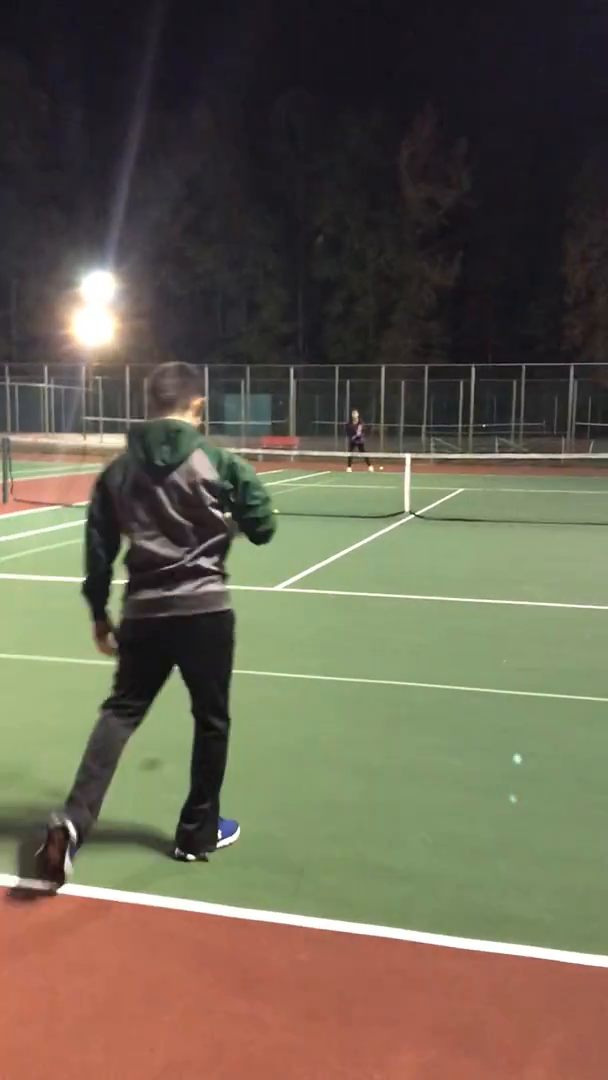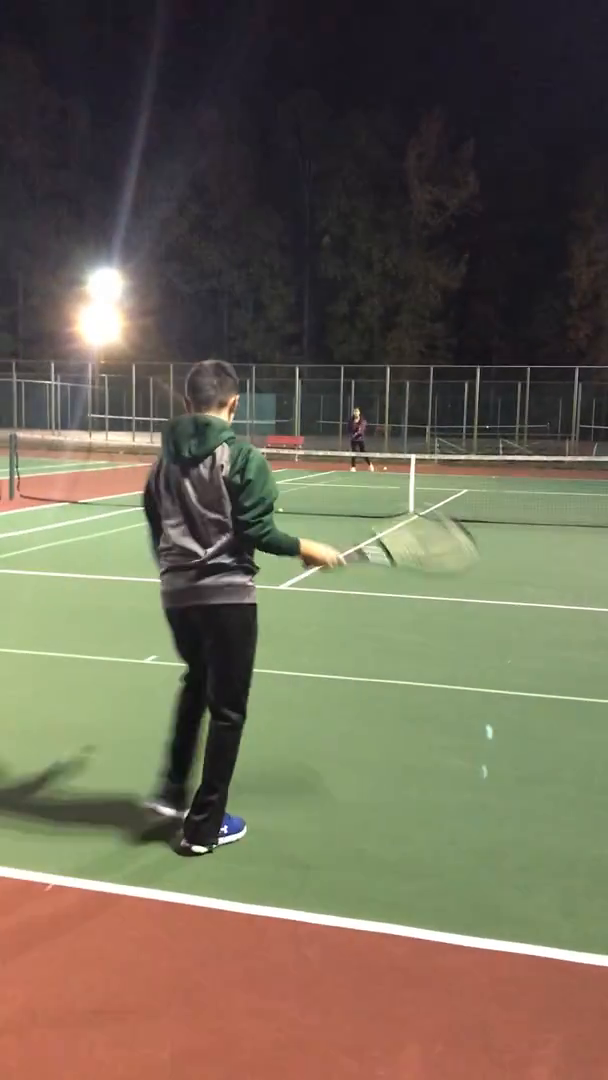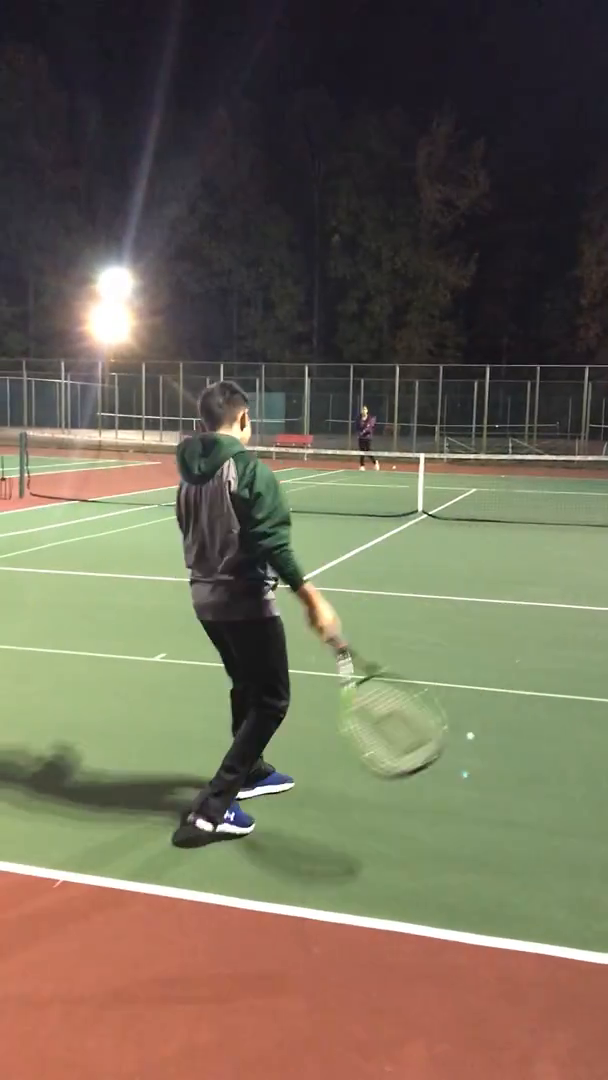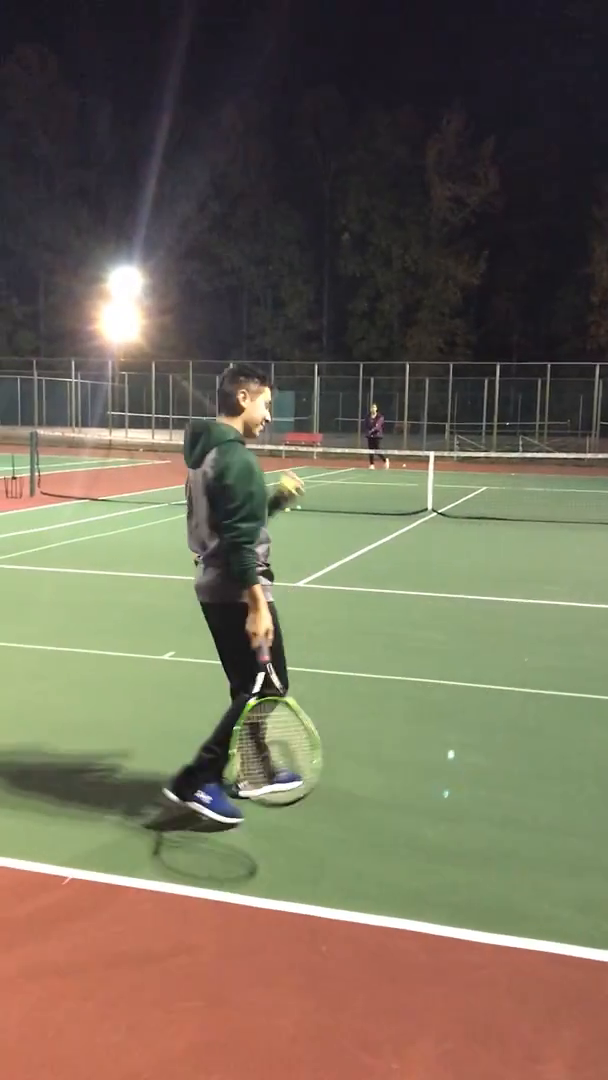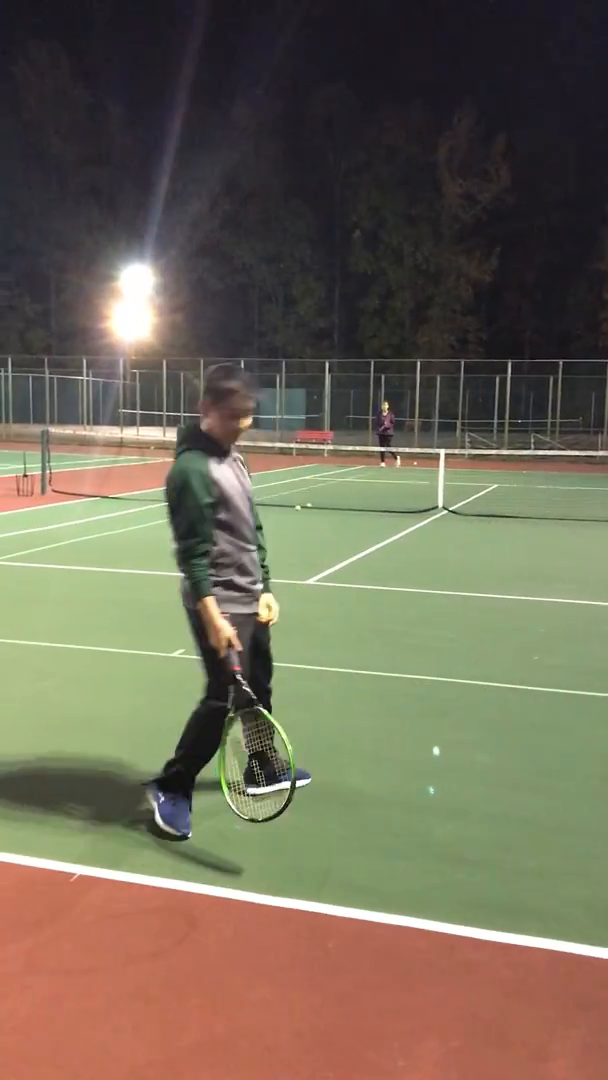
dt=0.2s
person 1, frame 1
left shoulder: (118, 472)
right shoulder: (221, 464)
left elbow: (99, 552)
right elbow: (262, 528)
left wrist: (100, 616)
right wrist: (222, 518)
left hip: (145, 612)
right hip: (205, 609)
left knee: (119, 712)
right knee: (211, 720)
left ankle: (74, 819)
right ankle: (199, 832)
person 1, frame 2
left shoulder: (163, 461)
right shoulder: (242, 457)
right elbow: (257, 531)
right wrist: (308, 550)
left hip: (176, 594)
right hip: (226, 596)
left knee: (197, 687)
right knee: (227, 707)
left ankle: (173, 791)
right ankle: (204, 824)
person 1, frame 3
left shoulder: (188, 475)
right shoulder: (251, 470)
right elbow: (272, 543)
right wrist: (312, 598)
left hip: (207, 601)
right hip: (246, 603)
left knee: (248, 688)
right knee: (270, 700)
left ankle: (248, 771)
right ankle: (212, 807)
person 1, frame 4
left shoulder: (205, 454)
right shoulder: (236, 458)
right elbow: (240, 539)
left wrist: (277, 497)
right wrist: (257, 602)
left hip: (213, 585)
right hip: (236, 588)
left knee: (248, 682)
right ankle: (196, 780)
person 1, frame 5
left shoulder: (230, 460)
right shoulder: (191, 470)
right elbow: (192, 552)
left wrist: (265, 589)
right wrist: (211, 616)
left hip: (245, 597)
right hip: (218, 603)
left knee: (256, 684)
right knee: (225, 696)
left ankle: (262, 768)
right ankle: (171, 785)
